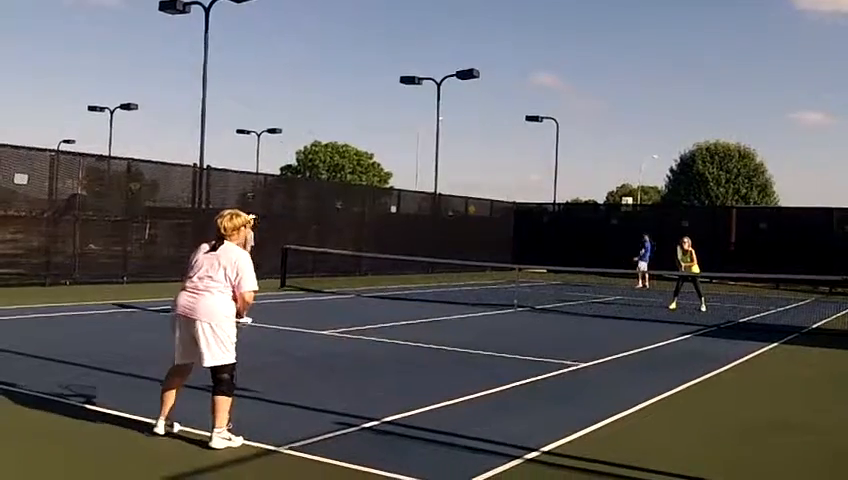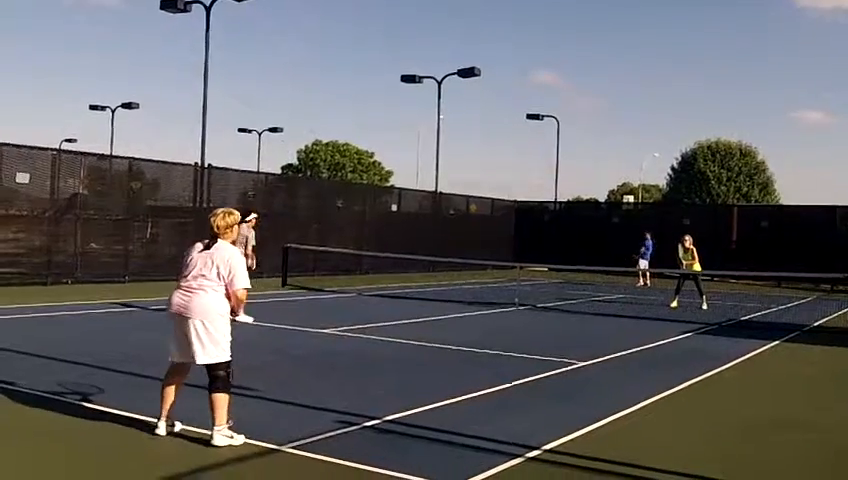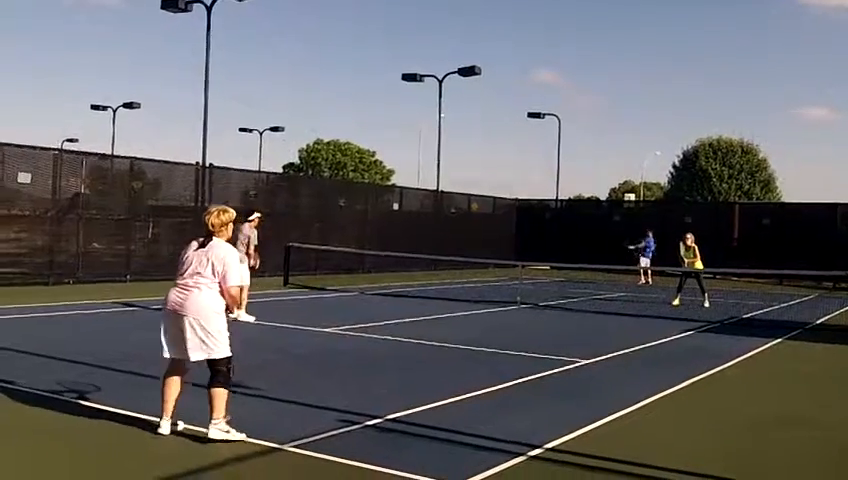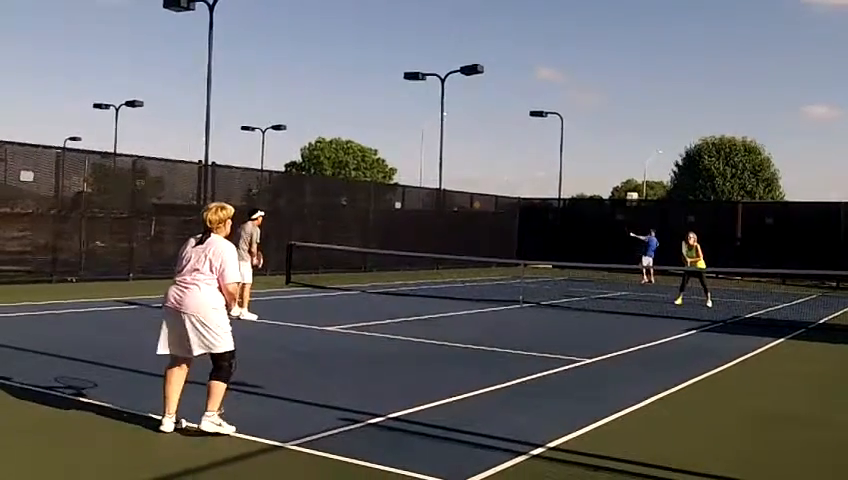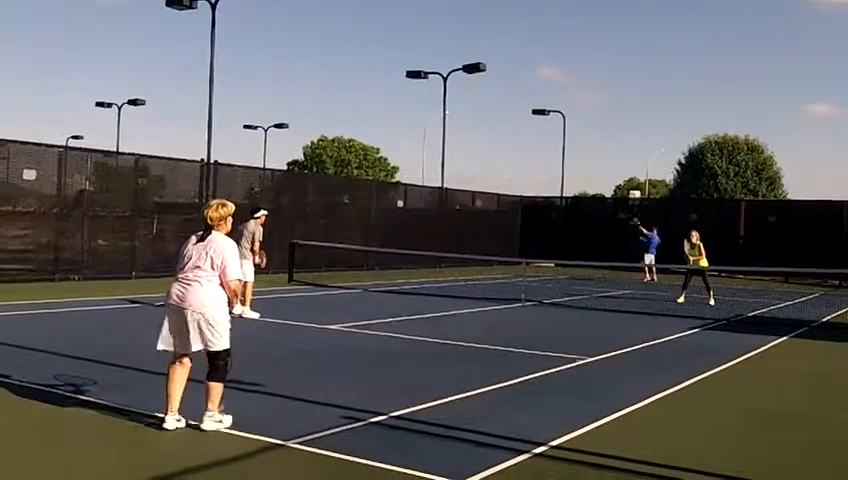
dt=0.1s
person 1, frame 1
left shoulder: (202, 250)
right shoulder: (240, 256)
right elbow: (246, 296)
right wrist: (241, 312)
left hip: (184, 307)
right hip: (213, 315)
left knee: (180, 366)
right knee: (224, 374)
left ankle: (162, 421)
right ankle: (220, 433)
person 1, frame 2
left shoulder: (196, 248)
right shoulder: (233, 254)
right elbow: (239, 294)
right wrist: (235, 308)
left hip: (179, 305)
right hip: (208, 313)
left knee: (179, 365)
right knee: (220, 371)
left ankle: (164, 421)
right ankle: (220, 431)
person 1, frame 3
left shoulder: (192, 246)
right shoulder: (227, 251)
right elbow: (232, 291)
right wrist: (232, 306)
left hip: (175, 304)
right hip: (204, 311)
left knee: (177, 364)
right knee: (221, 367)
left ankle: (166, 420)
right ankle: (218, 424)
person 1, frame 4
left shoulder: (190, 243)
right shoulder: (225, 248)
right elbow: (230, 288)
right wrist: (230, 303)
left hip: (175, 302)
right hip: (203, 308)
left knee: (178, 361)
right knee: (224, 360)
left ankle: (168, 418)
right ankle: (211, 417)
person 1, frame 5
left shoulder: (192, 240)
right shoulder: (226, 245)
right elbow: (232, 285)
right wrist: (232, 300)
left hip: (178, 298)
right hip: (206, 304)
left knee: (181, 357)
right knee: (219, 360)
left ankle: (171, 415)
right ankle: (211, 416)
